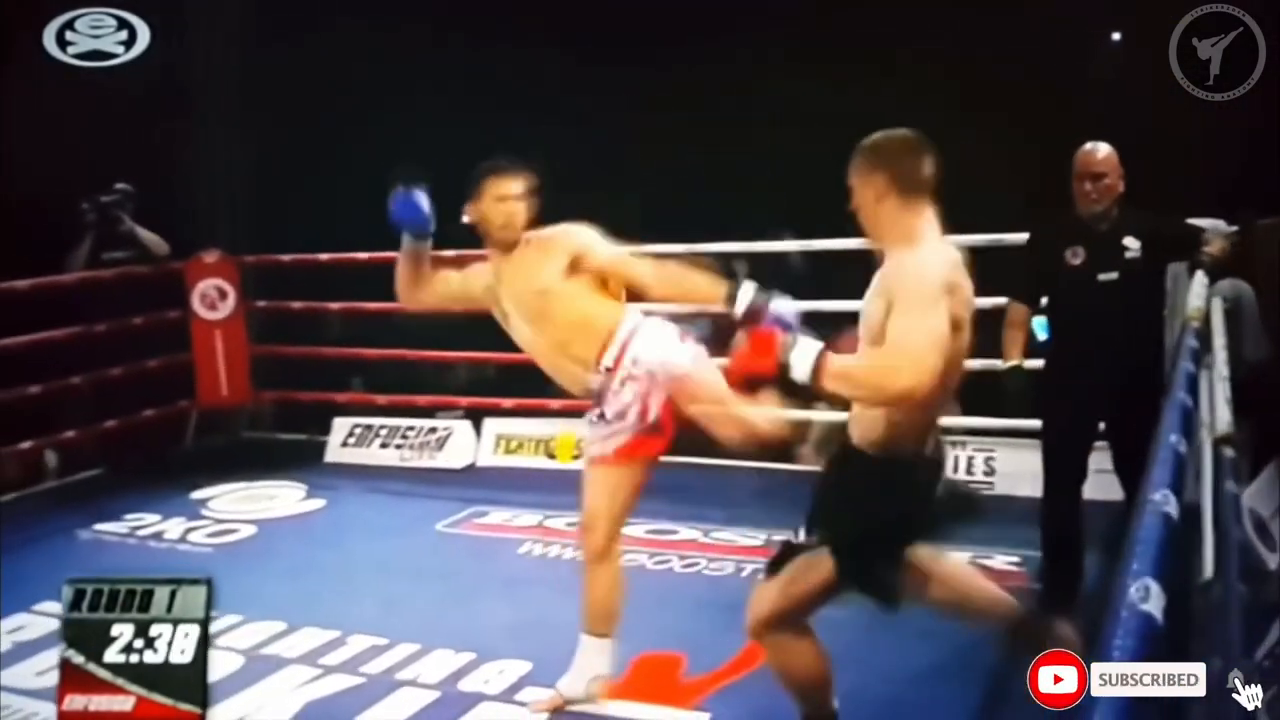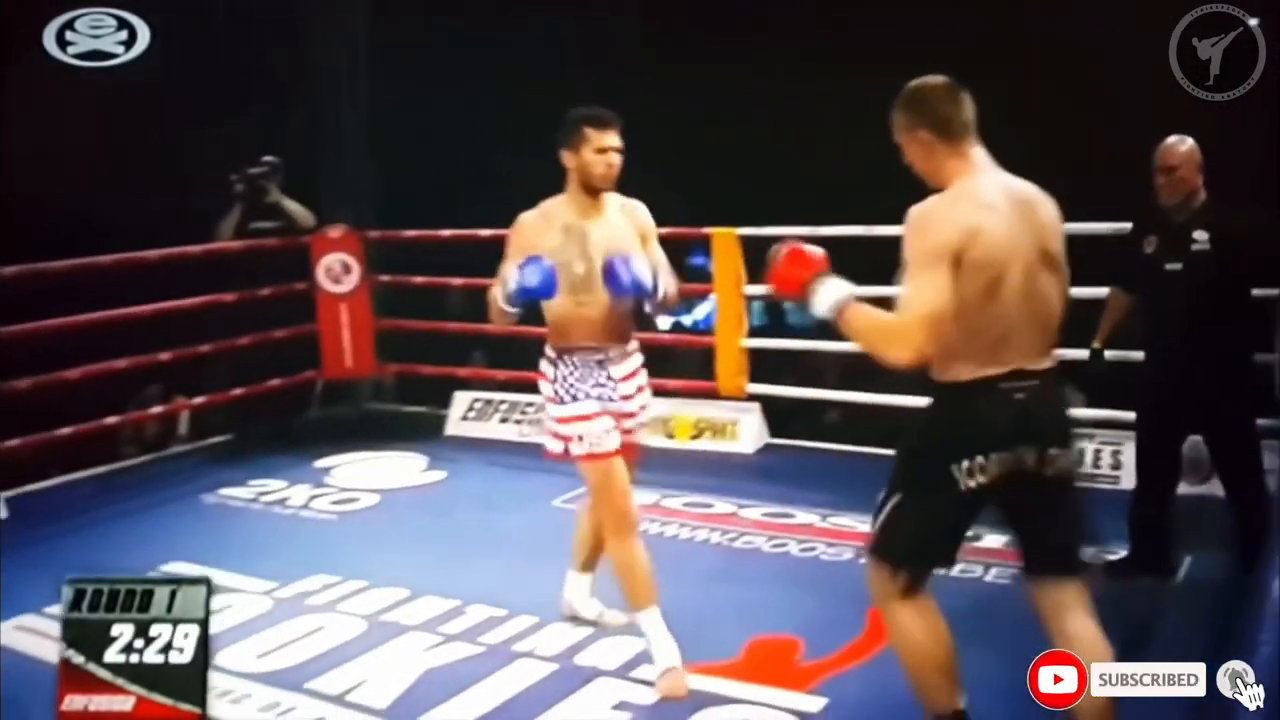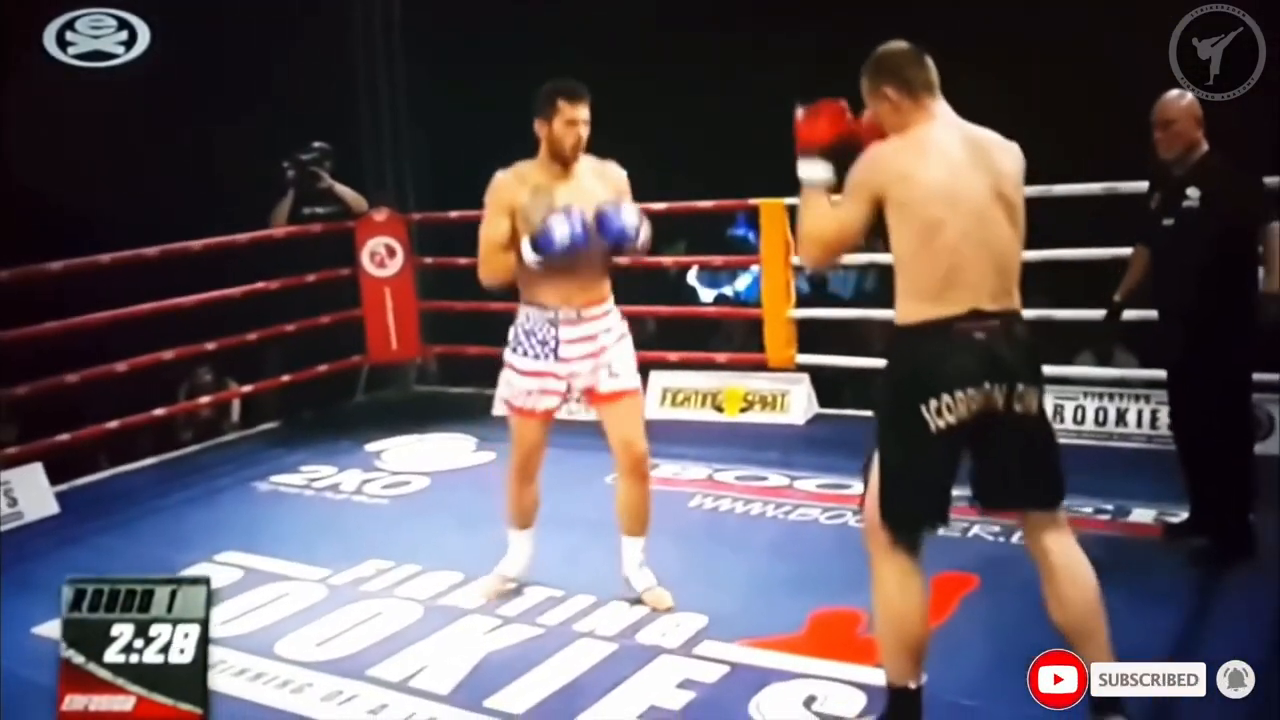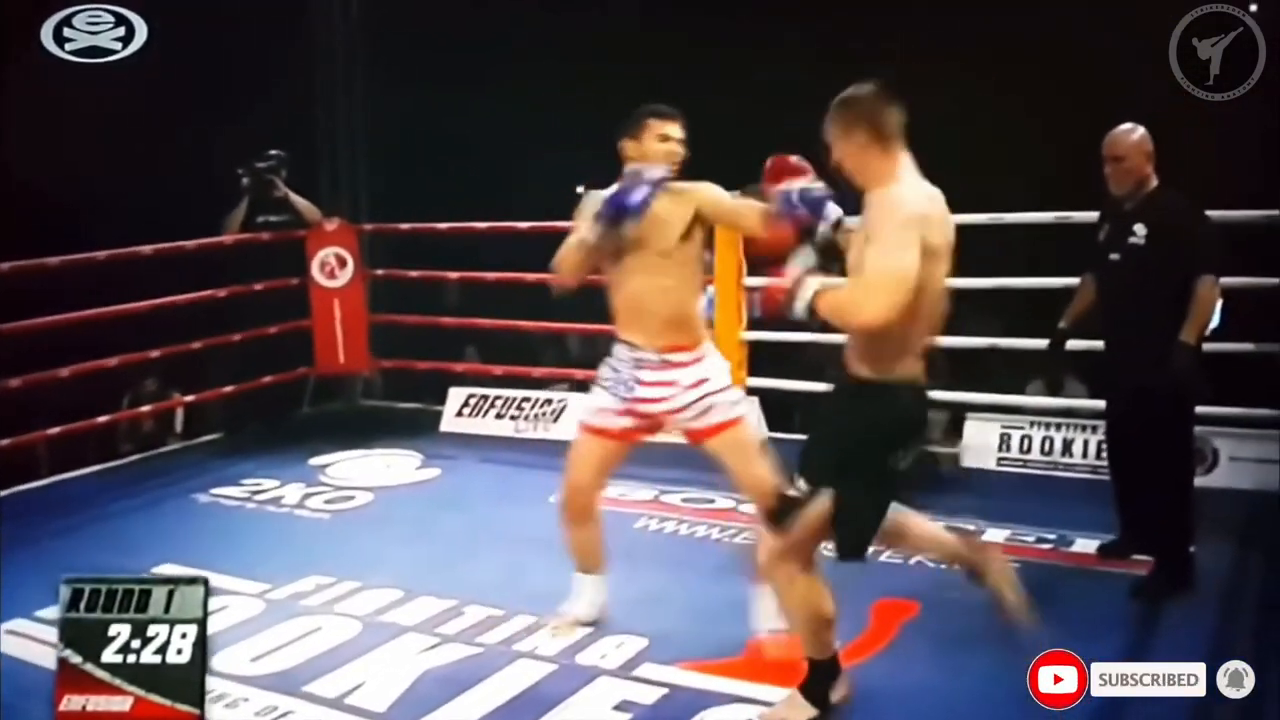
dt=0.7s
person 1, frame 1
left shoulder: (927, 272)
right shoulder: (935, 261)
left elbow: (910, 378)
left wrist: (804, 362)
left hip: (882, 478)
right hip: (901, 460)
left knee: (769, 615)
right knee: (909, 568)
right ankle: (1033, 628)
person 1, frame 2
left shoulder: (938, 218)
right shoulder: (1041, 204)
left elbow: (907, 347)
left wrist: (824, 292)
left hip: (970, 416)
right hip: (1041, 408)
left knee: (893, 581)
right knee: (1063, 594)
person 1, frame 3
left shoulder: (886, 160)
right shoulder: (1007, 153)
left elbow: (816, 251)
left wrist: (814, 162)
left hip: (930, 359)
right hip: (1007, 350)
left knee: (891, 539)
right knee: (1049, 531)
person 1, frame 4
left shoulder: (894, 207)
right shoulder: (925, 201)
left elbow: (873, 310)
left wrist: (805, 289)
left hip: (874, 406)
right hip: (888, 397)
left knee: (785, 546)
right knee: (863, 516)
right ankle: (974, 558)
person 2, frame 1
left shoulder: (565, 242)
right shoulder: (479, 279)
left elbow: (653, 276)
right elbow: (413, 291)
left wrist: (739, 299)
right wrist: (413, 238)
left hip: (647, 357)
right hip: (614, 400)
left knee: (735, 426)
right knee: (597, 541)
right ankle: (589, 671)
person 2, frame 2
left shoulder: (633, 215)
right shoulder: (535, 226)
left elbow: (669, 290)
right elbow: (499, 314)
left wrist: (651, 284)
right wrist: (514, 294)
left hip: (626, 360)
right hip: (574, 370)
left knee: (608, 497)
right knee: (619, 511)
left ankle: (576, 592)
right ankle: (664, 650)
person 2, frame 3
left shoulder: (608, 176)
right shoulder: (508, 185)
left elbow: (640, 244)
right elbow: (488, 273)
left wrist: (630, 234)
right wrist: (536, 246)
left hip: (603, 329)
right hip: (538, 332)
left knee: (634, 455)
right knee: (525, 459)
left ankle: (636, 568)
right ankle: (517, 556)
person 2, frame 4
left shoulder: (697, 198)
right shoulder: (601, 204)
left elbow: (769, 230)
right elbow: (564, 277)
left wrist: (797, 209)
right wrist: (603, 219)
left hip: (692, 369)
right hip: (628, 368)
left knee: (765, 490)
right knee: (576, 493)
left ankle: (789, 606)
right ankle: (587, 596)
person 3, frame 1
left shoulder: (1150, 231)
right shoulder: (1049, 240)
left elbow: (1209, 243)
right elbow: (1021, 303)
left wrist: (1212, 252)
right wrist: (1013, 360)
left hip: (1138, 382)
right hip: (1069, 382)
left knee: (1143, 482)
right knee: (1061, 486)
right ankle: (1060, 583)
person 3, frame 2
left shoulder: (1230, 226)
right shoulder: (1148, 230)
right elbow: (1125, 289)
right wrist: (1099, 341)
left hip: (1221, 371)
right hip: (1163, 369)
left knee: (1239, 467)
right knee: (1153, 463)
left ankle: (1260, 558)
right ankle: (1151, 552)
person 3, frame 3
left shoulder: (1230, 179)
right shoulder: (1161, 184)
right wrist: (1120, 297)
left hip: (1224, 328)
right hip: (1179, 327)
left knee: (1226, 428)
right knee: (1189, 425)
left ankle: (1234, 532)
right ankle: (1205, 513)
person 3, frame 4
left shoulder: (1179, 213)
right shoulder: (1112, 215)
left elbow: (1206, 281)
left wrist: (1187, 343)
right wrist: (1066, 323)
left hip: (1165, 359)
right hip: (1122, 356)
left knee: (1166, 458)
right knee: (1124, 449)
left ankle: (1174, 562)
right ankle: (1137, 530)
